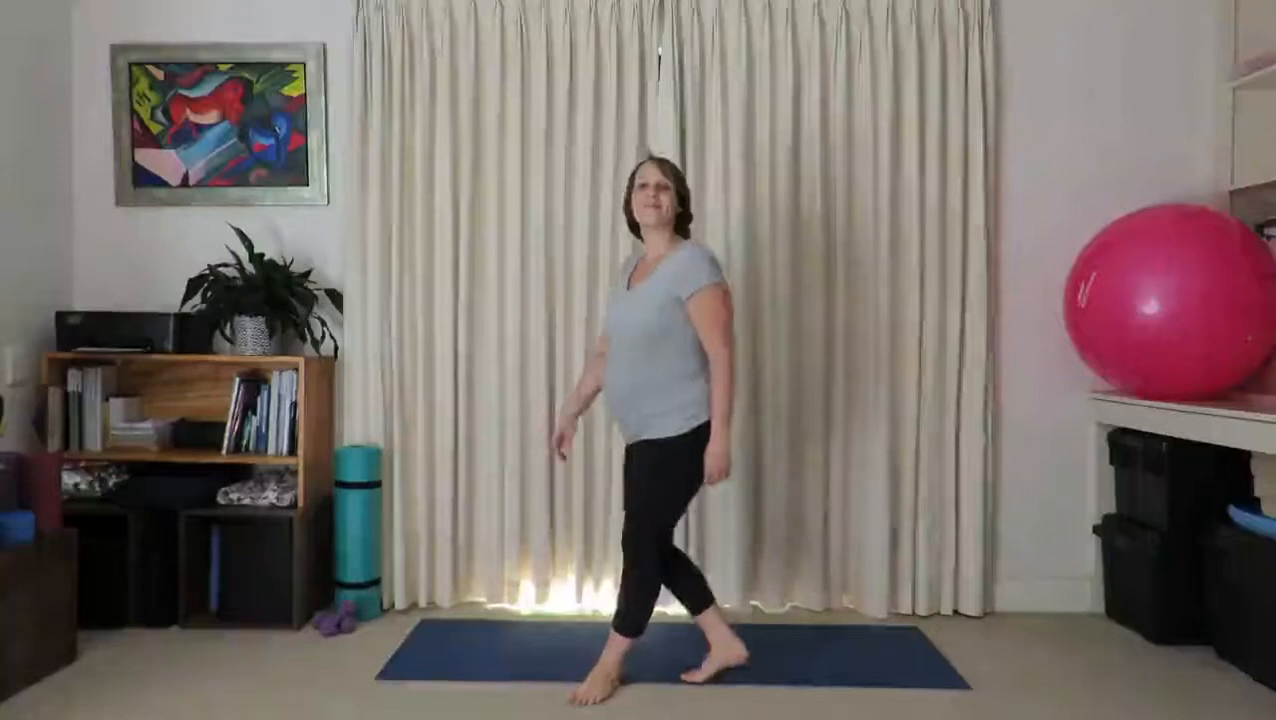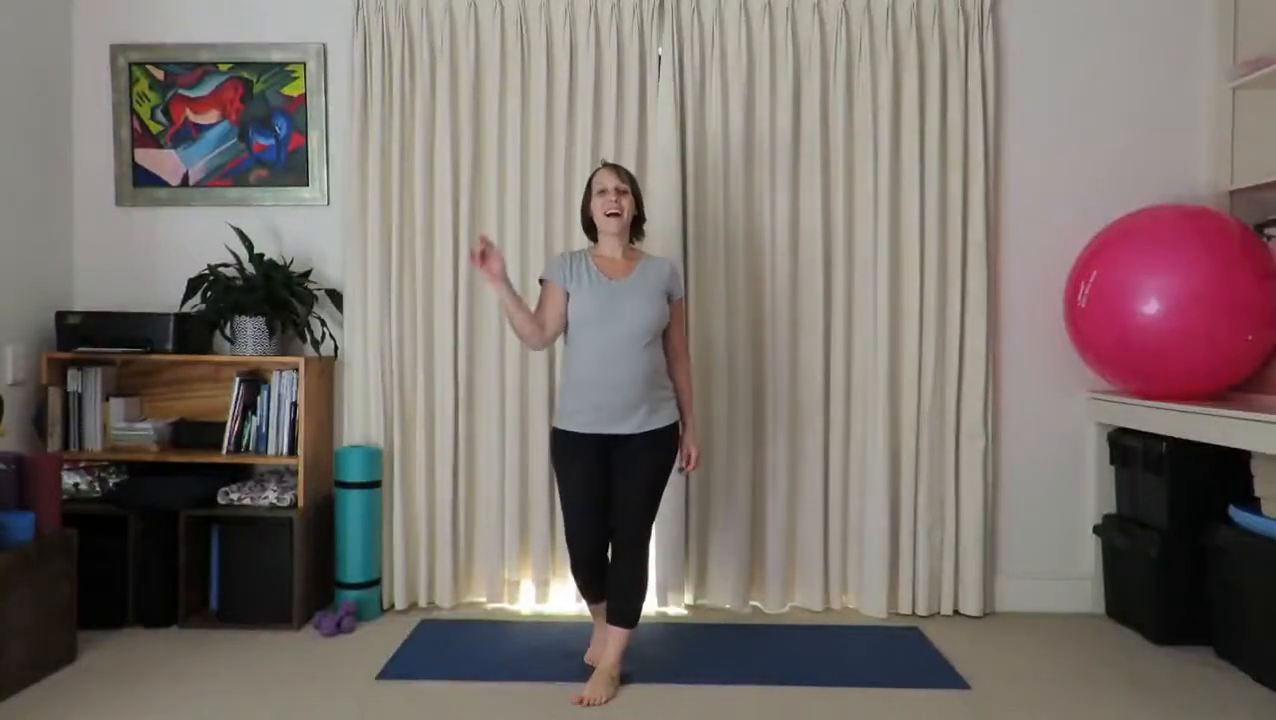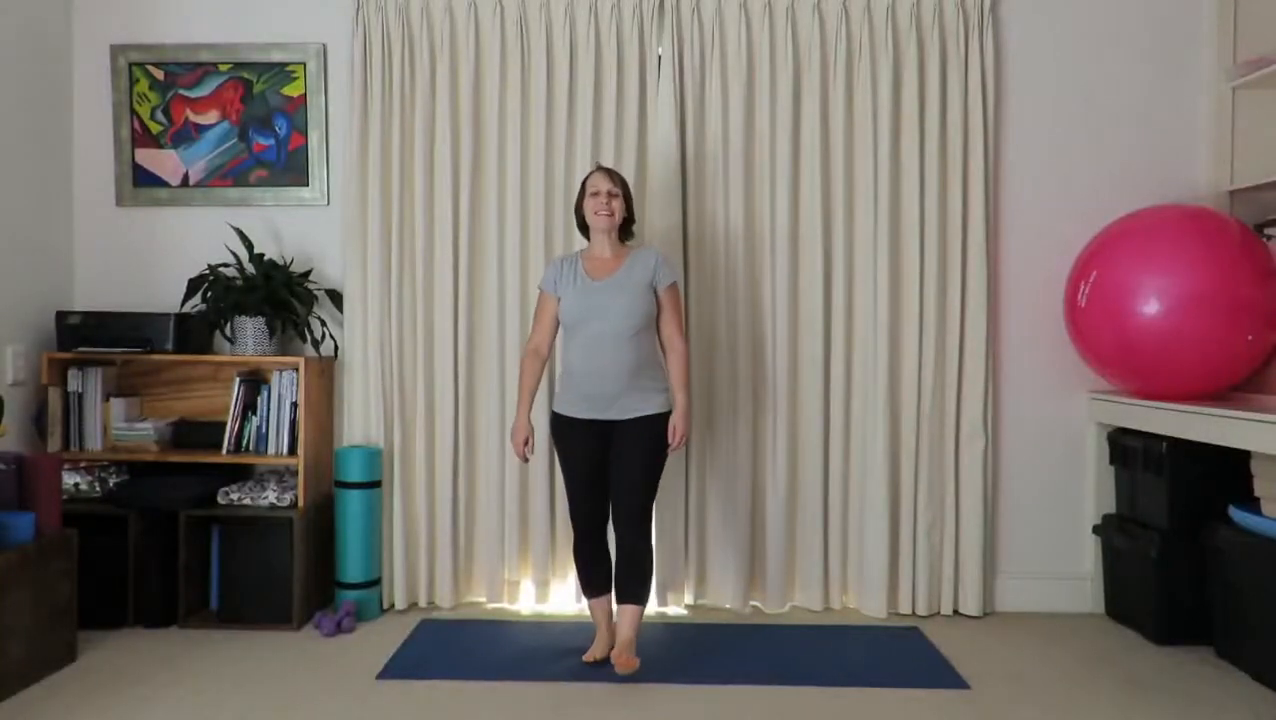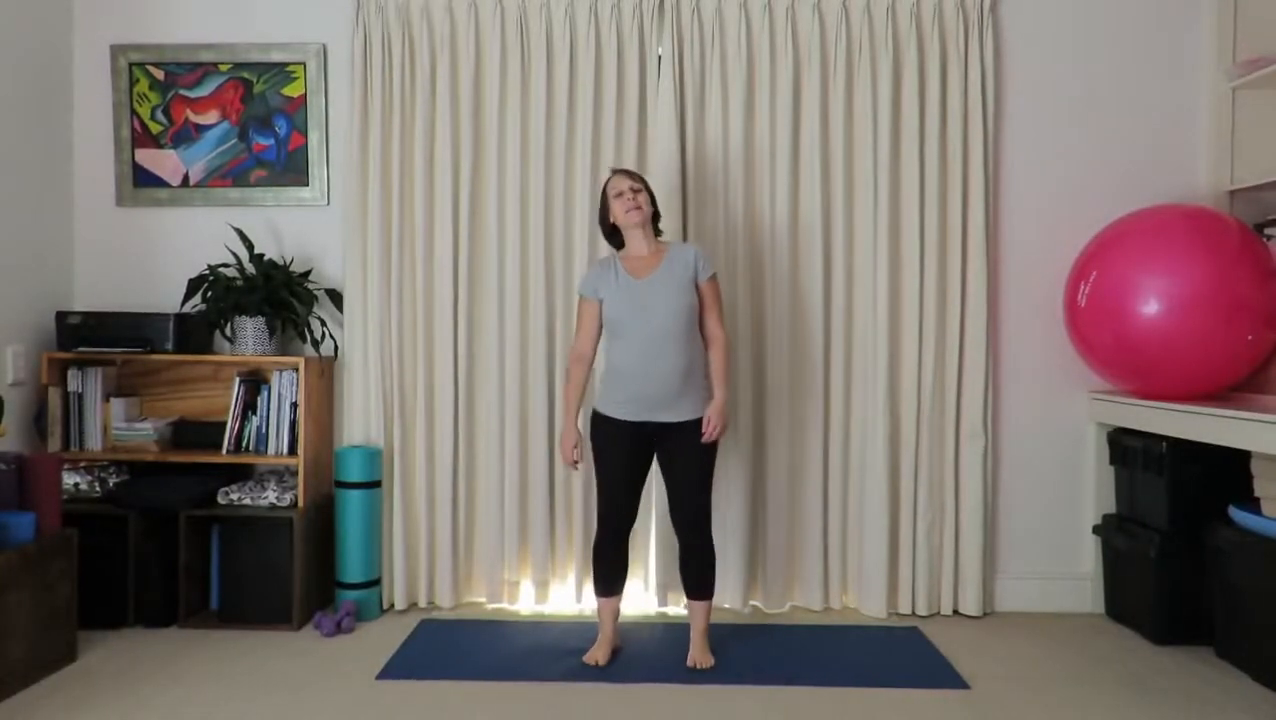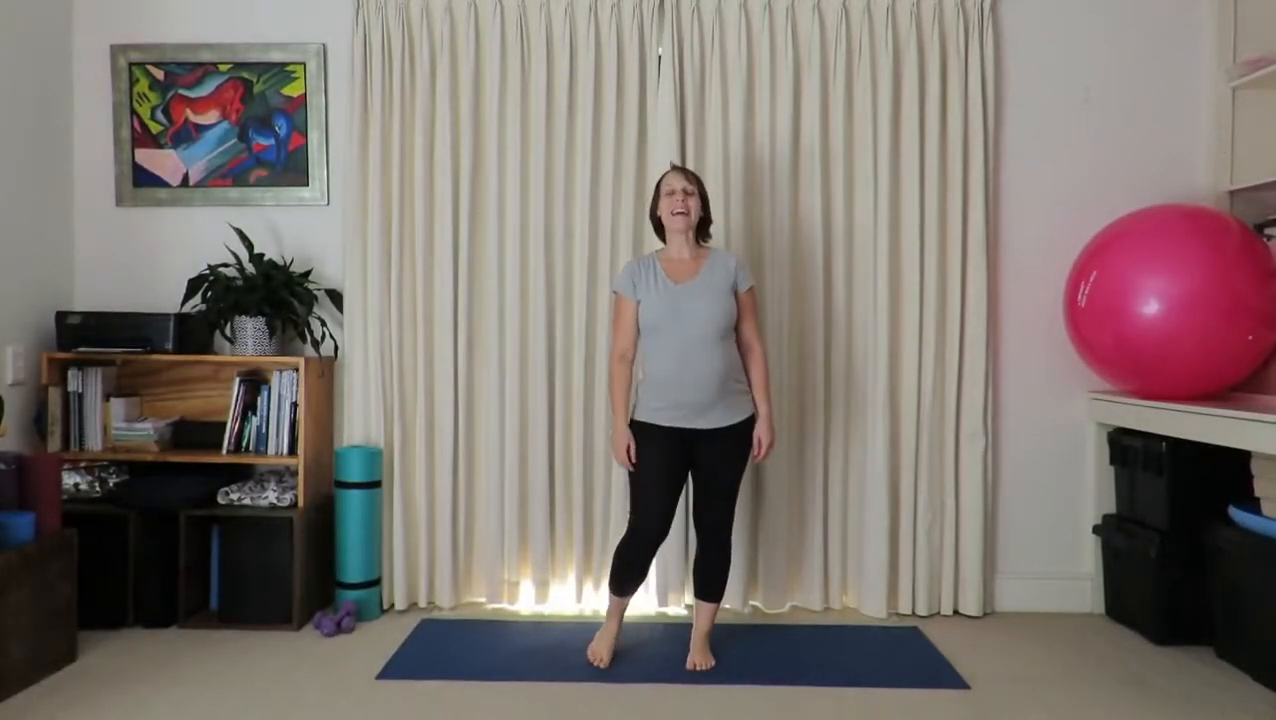
dt=0.7s
person 1, frame 1
left shoulder: (694, 263)
right shoulder: (628, 269)
left elbow: (721, 352)
right elbow: (603, 354)
left wrist: (718, 439)
right wrist: (569, 414)
left hip: (679, 434)
right hip: (644, 436)
left knee: (639, 543)
right knee: (653, 543)
left ankle: (610, 663)
right ankle: (725, 643)
person 1, frame 2
left shoulder: (664, 273)
right shoulder: (567, 267)
left elbow: (678, 358)
right elbow: (538, 336)
left wrist: (689, 427)
right wrist: (500, 283)
left hip: (649, 430)
right hip: (577, 429)
left knee: (630, 541)
right knee: (585, 544)
left ankle: (610, 662)
right ankle: (601, 625)
person 1, frame 3
left shoulder: (653, 264)
right shoulder: (560, 270)
left elbow: (674, 342)
right elbow: (538, 346)
left wrist: (681, 407)
right wrist: (522, 414)
left hip: (642, 415)
right hip: (575, 417)
left knee: (631, 521)
right knee: (587, 524)
left ankle: (627, 637)
right ankle: (602, 631)
person 1, frame 4
left shoulder: (691, 260)
right shoulder: (599, 274)
left elbow: (715, 336)
right elbow: (581, 352)
left wrist: (719, 399)
right wrist: (569, 421)
left hip: (687, 418)
right hip: (619, 420)
left knee: (693, 525)
right knee: (613, 525)
left ankle: (700, 636)
right ankle: (607, 634)
person 1, frame 5
left shoulder: (730, 268)
right shoulder: (636, 273)
left elbow: (751, 346)
right elbow: (622, 355)
left wrist: (763, 413)
right wrist: (620, 424)
left hip: (726, 425)
right hip: (657, 426)
left knee: (714, 530)
right knee: (647, 529)
left ankle: (700, 637)
right ankle: (611, 624)
